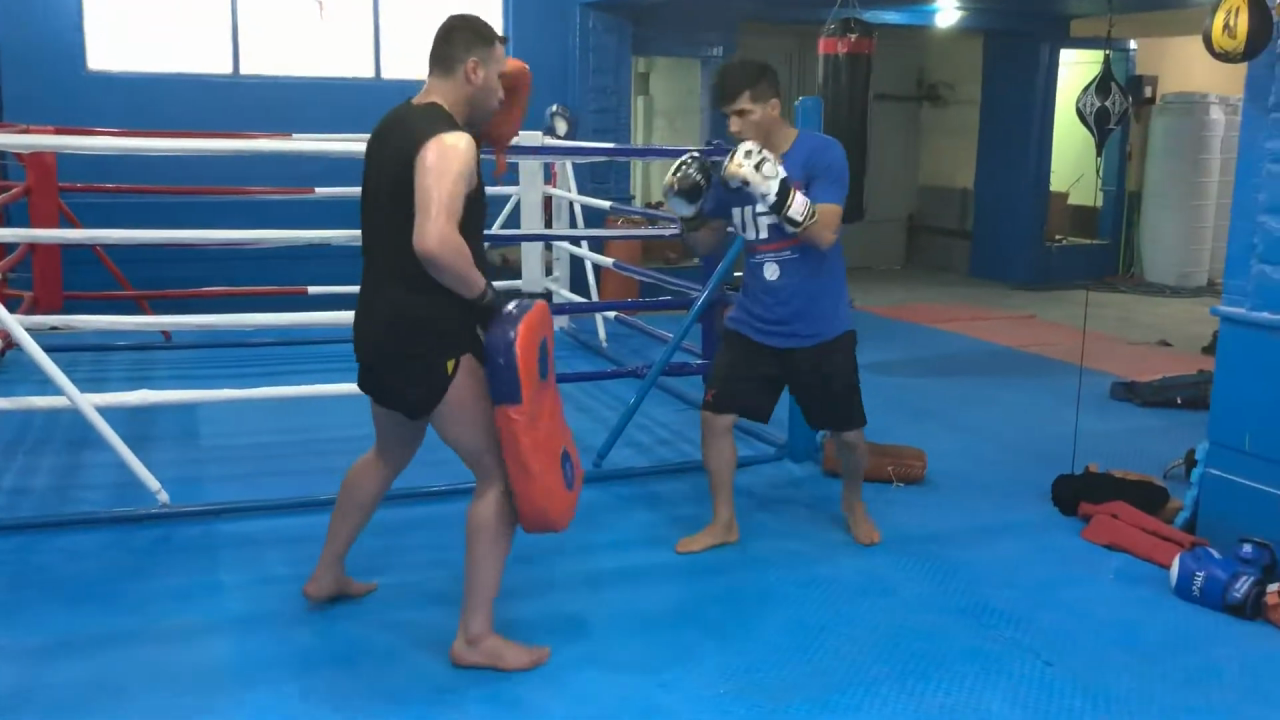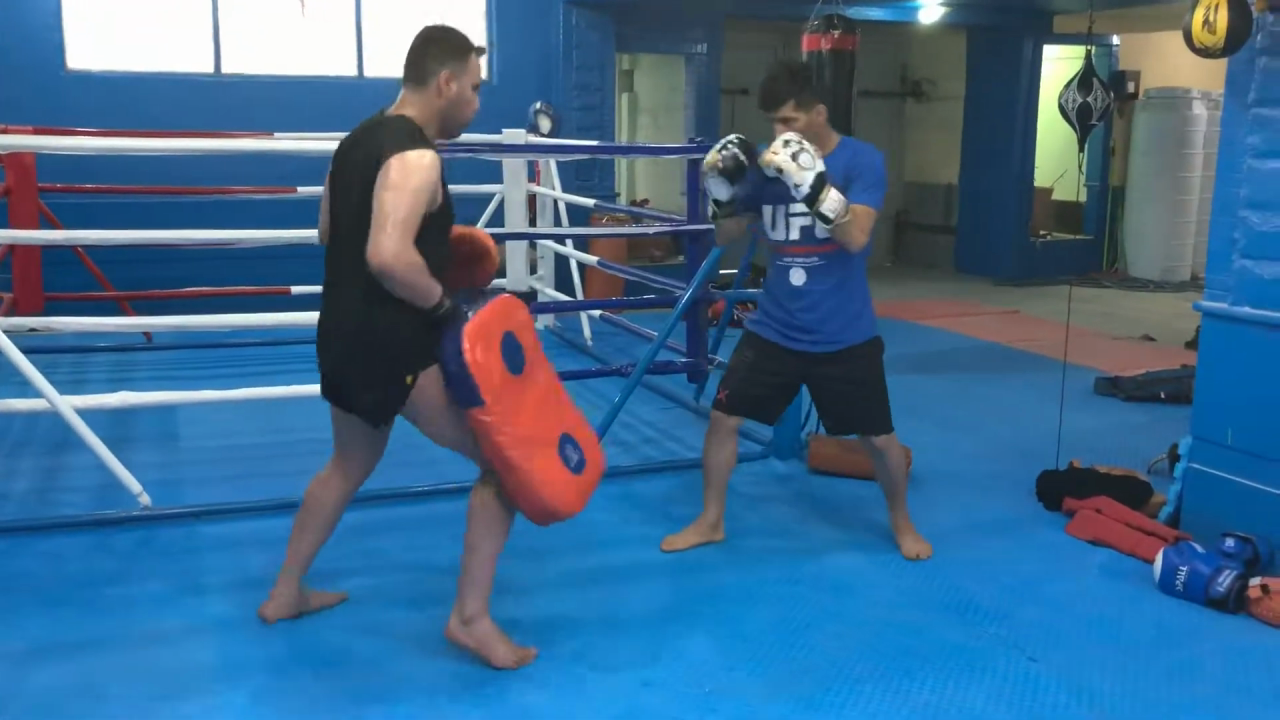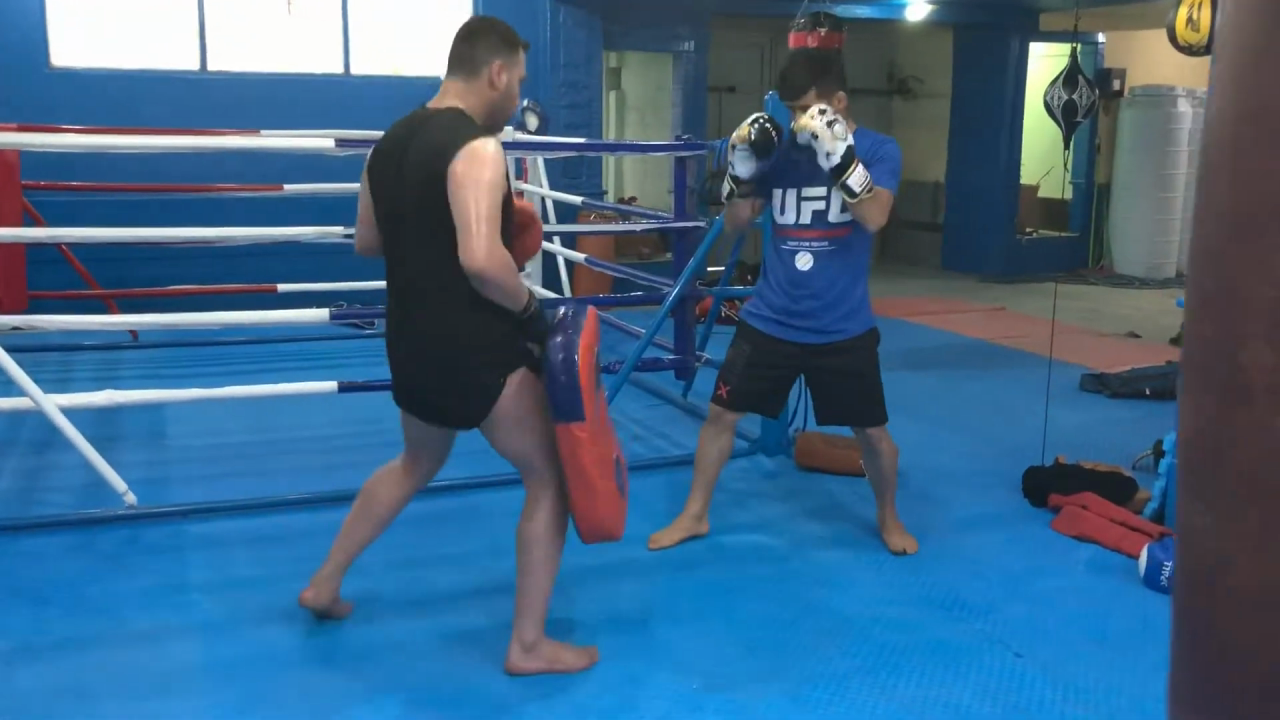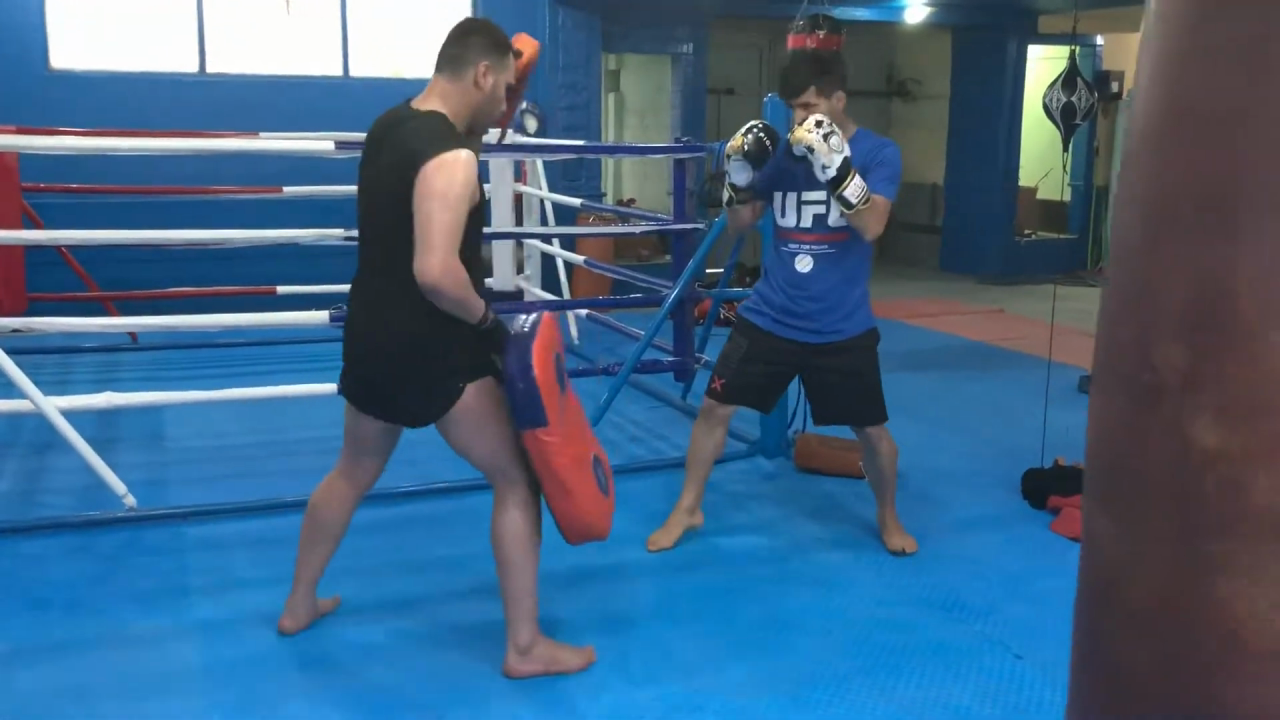
dt=0.4s
person 1, frame 1
left shoulder: (393, 126)
right shoulder: (451, 141)
right elbow: (433, 243)
left wrist: (483, 147)
right wrist: (484, 295)
left hip: (379, 325)
right hip: (432, 334)
left knee: (389, 455)
right knee: (499, 472)
left ankle: (327, 575)
right ankle: (476, 635)
person 1, frame 2
left shoulder: (358, 141)
right shoulder: (416, 158)
right elbow: (387, 258)
right wrist: (443, 304)
left hip: (343, 336)
right hip: (398, 344)
left knee: (350, 465)
left ankle: (285, 594)
right ankle: (471, 617)
person 1, frame 3
left shoulder: (390, 143)
right shoulder: (478, 148)
left elbow: (369, 242)
right elbow: (480, 260)
right wrist: (529, 307)
left hip: (411, 341)
right hip: (479, 347)
left knee: (416, 465)
right knee: (550, 478)
left ankle: (324, 585)
right ankle: (529, 644)
person 1, frame 4
left shoulder: (388, 127)
right shoulder: (451, 158)
right elbow: (437, 272)
left wrist: (478, 121)
right wrist: (486, 320)
left hip: (369, 336)
right hip: (434, 349)
left knee: (354, 471)
right knee: (517, 482)
left ankle: (298, 604)
right ankle: (526, 646)
person 2, frame 1
left shoulder: (824, 153)
right shoulder: (734, 165)
left elbow: (825, 234)
right elbow: (704, 244)
left wrist: (774, 185)
right wrist: (685, 207)
left hip: (821, 328)
right hip: (753, 327)
left knee: (849, 433)
right knee: (715, 419)
left ankle: (854, 505)
right ankle: (723, 521)
person 2, frame 2
left shoulder: (863, 160)
right shoulder: (768, 164)
left elbow: (856, 237)
right elbow: (726, 238)
left wrist: (810, 179)
right wrist: (722, 189)
left hip: (845, 336)
right hip: (774, 331)
left knee: (879, 438)
right knee: (723, 419)
left ankle: (902, 522)
right ankle: (710, 521)
person 2, frame 3
left shoulder: (878, 149)
right shoulder: (782, 149)
left elbow: (874, 218)
right elbow: (734, 224)
left wrist: (840, 153)
right wrist: (742, 167)
left hip: (843, 328)
right hip: (770, 321)
left knee: (872, 430)
right knee: (722, 413)
left ankle: (888, 517)
right ankle: (695, 515)
person 2, frame 4
left shoulder: (879, 152)
right shoulder: (782, 151)
left elbow: (870, 226)
right elbow: (739, 225)
left wrist: (835, 164)
right wrist: (739, 174)
left hip: (841, 328)
right hip: (769, 318)
left knee: (871, 428)
right knee: (715, 406)
left ankle: (888, 518)
right ankle: (687, 509)
